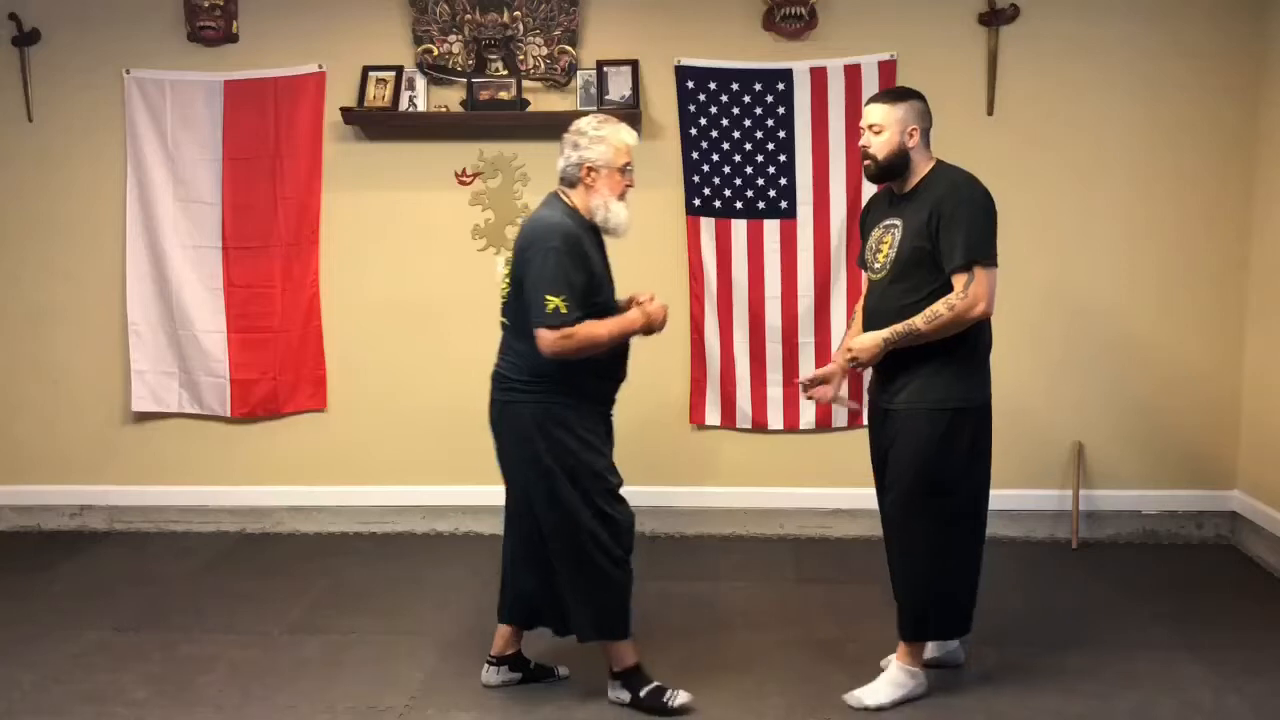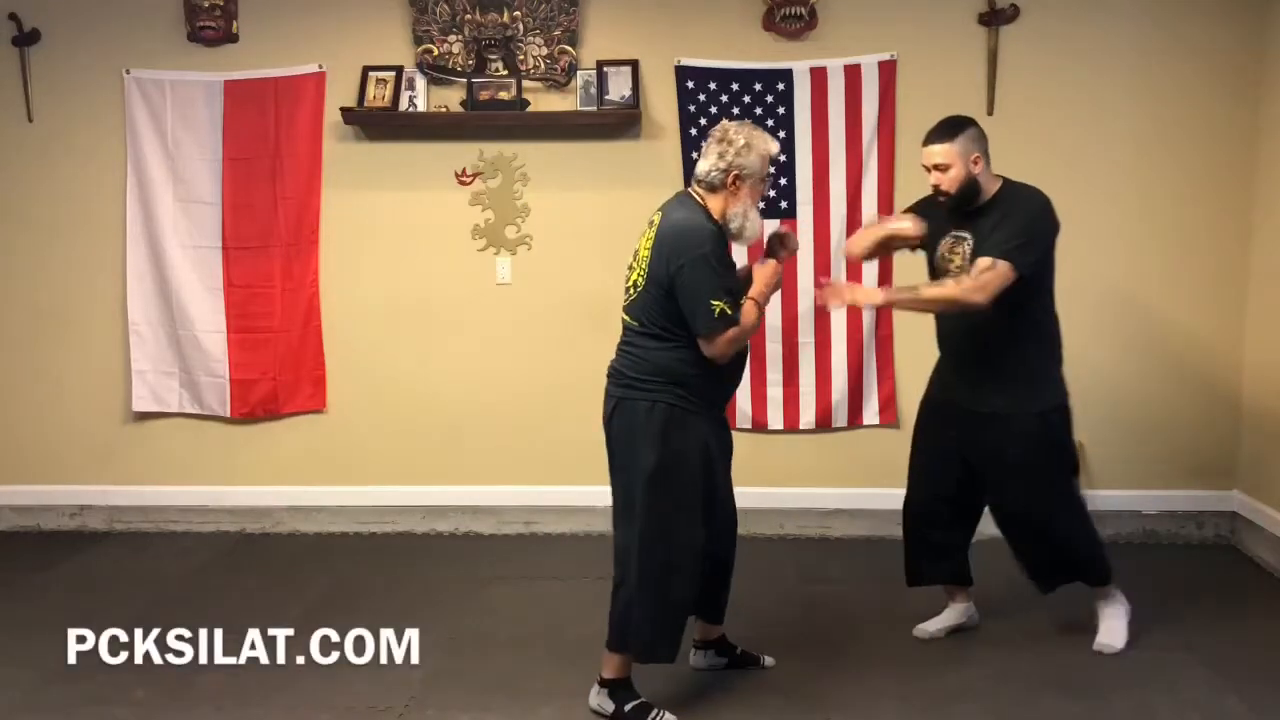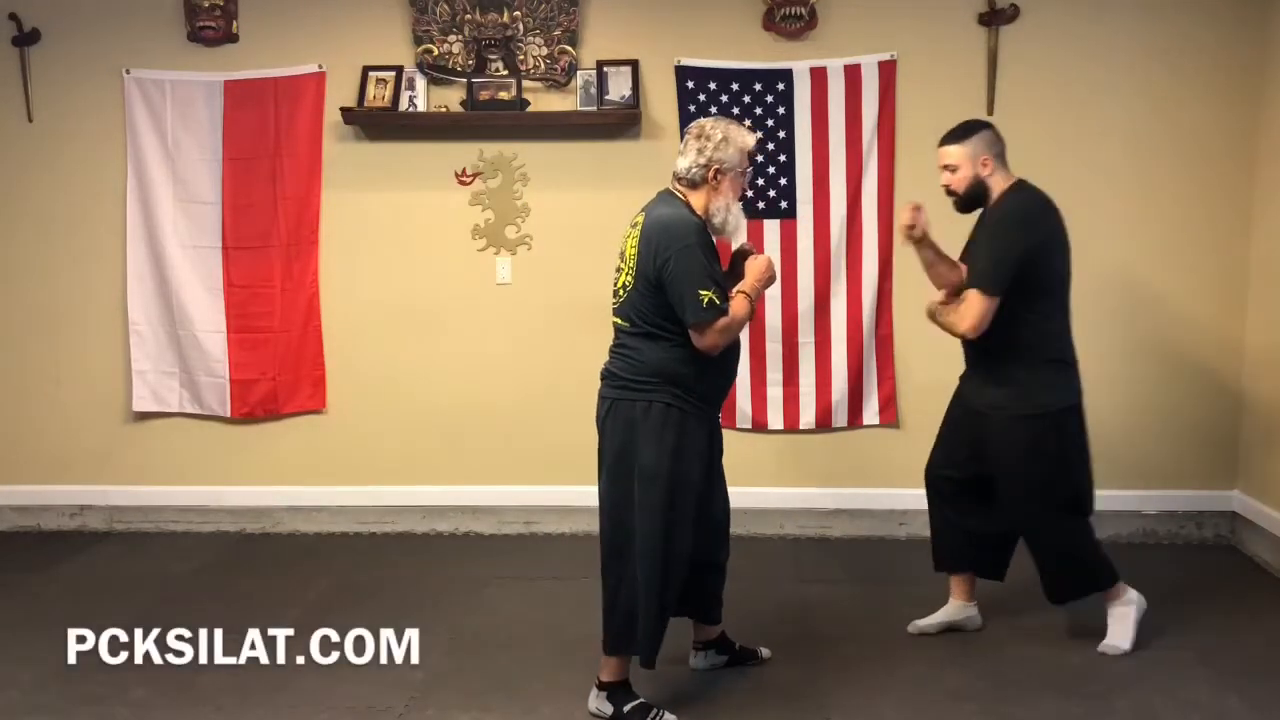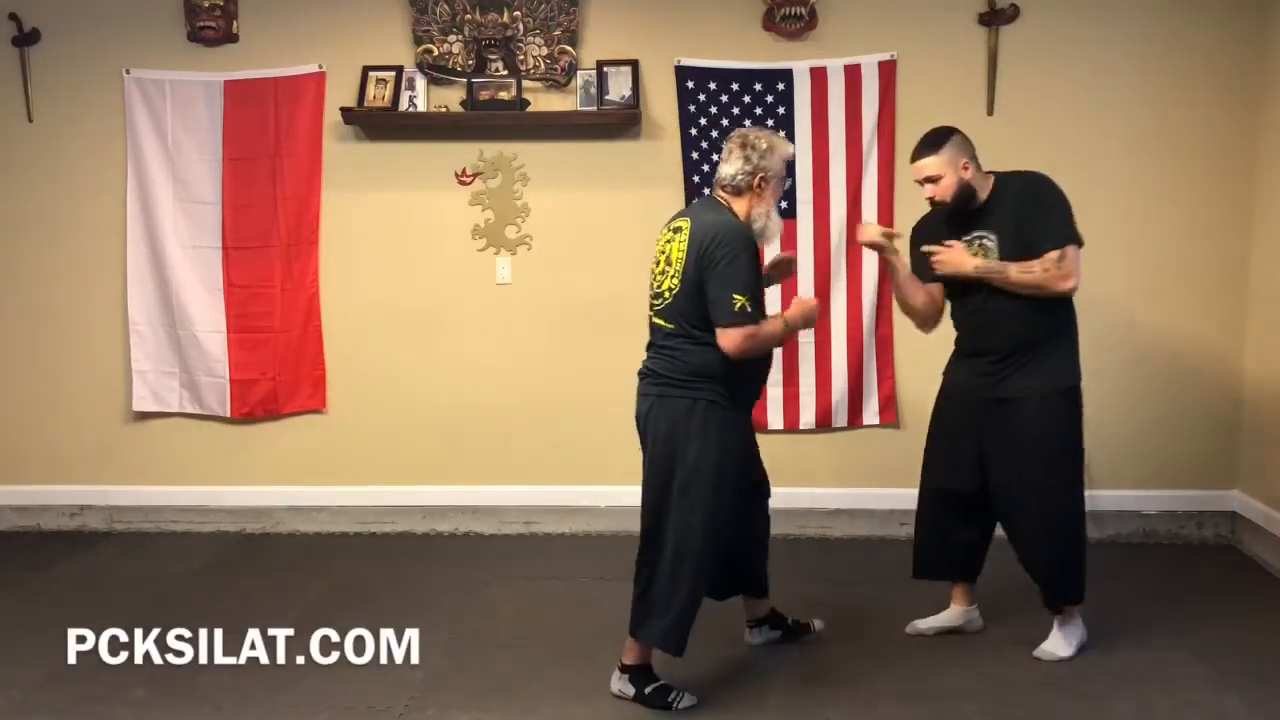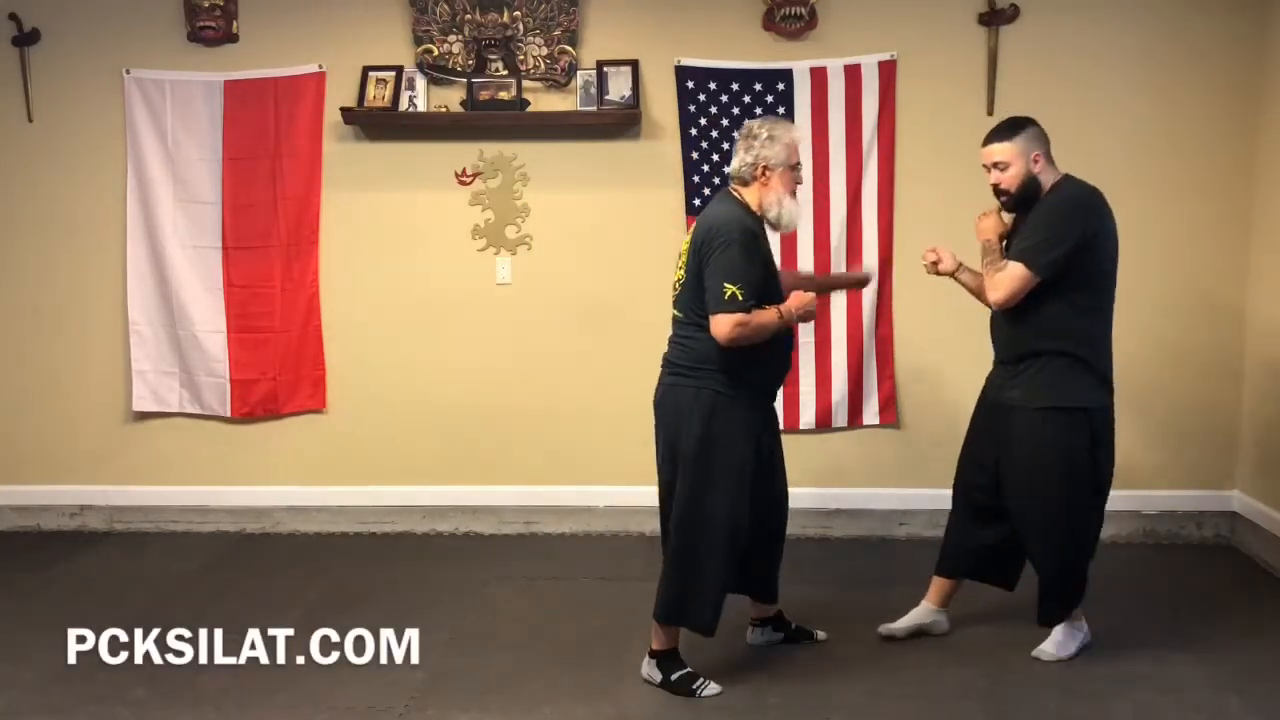
dt=1s
person 1, frame 1
left shoulder: (575, 226)
right shoulder: (553, 235)
right elbow: (556, 340)
left wrist: (625, 309)
right wrist: (635, 322)
left hip: (554, 410)
right hip: (546, 413)
left knee: (540, 529)
right knee: (600, 528)
left ankle: (505, 655)
person 1, frame 2
left shoulder: (690, 216)
right shoulder: (694, 236)
left elbow: (712, 298)
right elbow: (721, 342)
left wrist: (761, 264)
right wrist: (763, 289)
left hip: (683, 406)
right hip: (656, 409)
left knee: (712, 526)
right knee: (659, 540)
left ankle: (709, 642)
person 1, frame 3
left shoulder: (669, 214)
right shoulder: (680, 231)
right elbow: (711, 334)
left wrist: (730, 276)
right wrist: (751, 286)
left hip: (675, 407)
right hip: (652, 411)
left knee: (704, 523)
right knee: (644, 539)
left ankle: (709, 640)
person 1, frame 4
left shoulder: (692, 219)
right shoulder: (730, 237)
right elbow: (736, 340)
left wrist: (764, 277)
right wrist: (792, 320)
left hip: (688, 398)
right hip: (694, 407)
left knee: (746, 502)
right knee: (681, 530)
left ankle: (763, 618)
right ankle: (633, 667)
person 1, frame 5
left shoulder: (745, 220)
right shoulder: (731, 228)
left elbow: (769, 280)
right elbow: (728, 327)
left wrist: (835, 280)
right wrist: (792, 311)
left hip: (740, 397)
right hip: (706, 400)
left knee: (765, 507)
right knee: (703, 523)
left ankle: (767, 619)
right ankle: (662, 654)
person 2, frame 1
left shoulder: (958, 195)
right shoulder: (878, 204)
left elbow: (974, 302)
left wrist: (884, 341)
right wrist: (842, 360)
left hip: (943, 395)
right hip: (891, 390)
left knee: (925, 521)
right knee: (904, 518)
left ankle: (909, 664)
right ankle: (941, 636)
person 2, frame 2
left shoulder: (1026, 209)
right shoulder: (935, 210)
left elbow: (977, 291)
right elbow: (857, 249)
left wrist: (884, 297)
right wrist: (886, 229)
left hip: (1023, 395)
right hip: (954, 386)
left knee: (1039, 506)
right knee: (930, 502)
left ankle: (1107, 597)
right ankle: (960, 601)
person 2, frame 3
left shoulder: (1019, 216)
right shoulder: (995, 214)
left elbow: (971, 320)
right elbow: (960, 285)
left wrist: (936, 311)
right wrist: (922, 243)
left hip: (1033, 396)
right hip: (990, 385)
left knee: (1043, 509)
right knee: (950, 480)
left ankle: (1120, 599)
right ankle: (962, 603)
person 2, frame 4
left shoulder: (1033, 194)
right shoulder: (934, 228)
left elbow: (1064, 277)
right elbow: (924, 316)
left wrist: (977, 266)
right wrist: (890, 254)
left hip: (1040, 382)
right hip: (969, 380)
left knee: (1043, 504)
right knee: (949, 493)
left ankle: (1068, 616)
right ankle: (962, 606)
person 2, frame 5
left shoulder: (1072, 205)
right shoulder: (1035, 212)
left elbow: (1001, 292)
left wrist: (991, 242)
right wrist: (956, 270)
left hip: (1061, 397)
right hip: (1012, 386)
left knee: (1052, 515)
right knee: (976, 498)
left ankle: (1070, 620)
right ankle: (933, 608)
